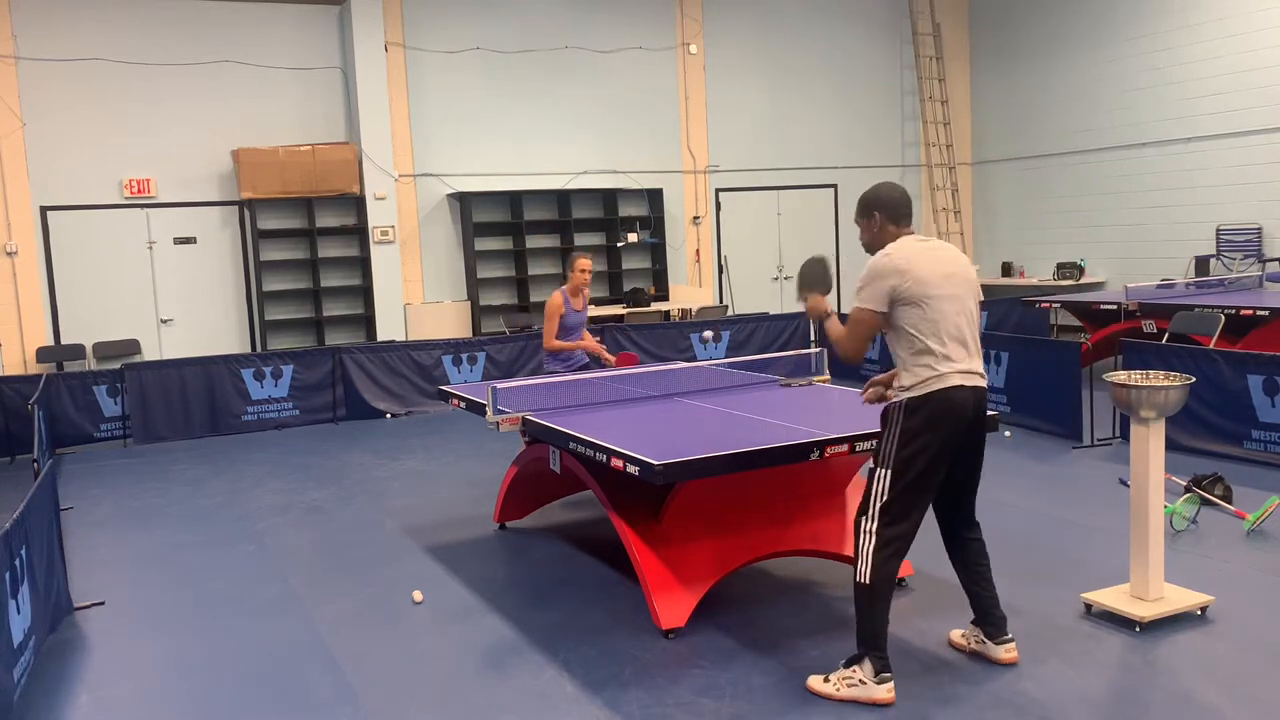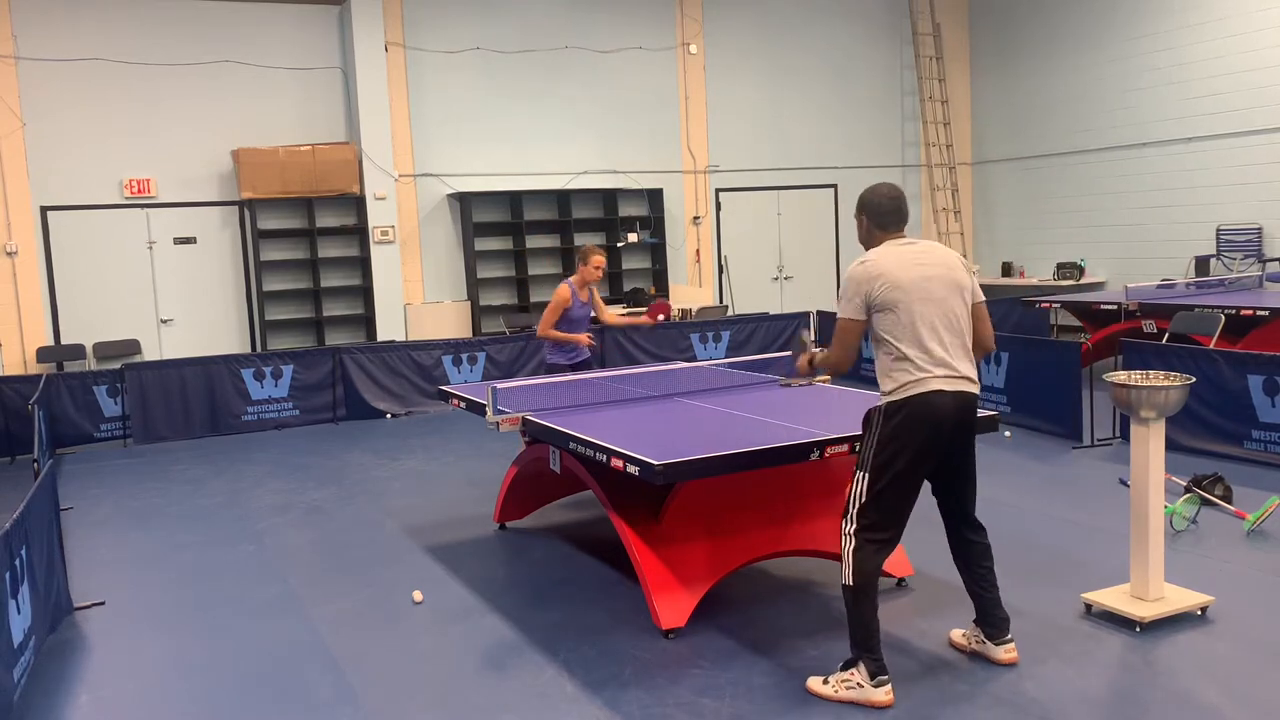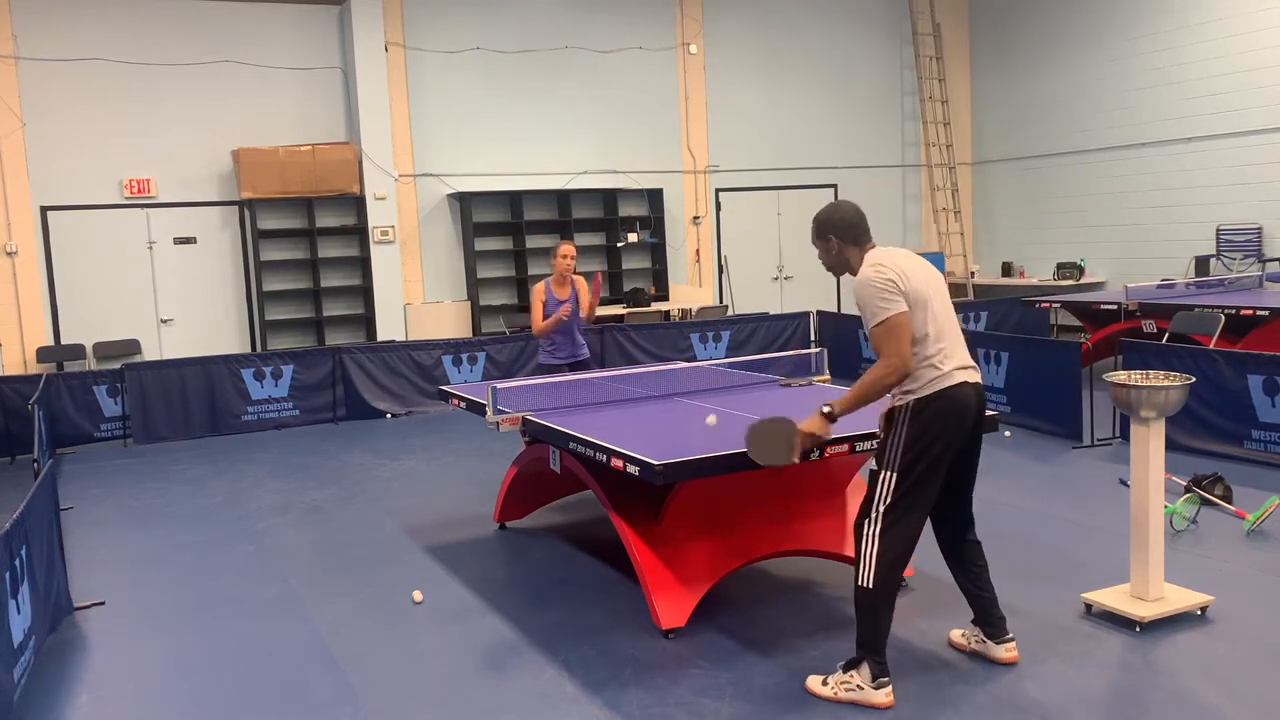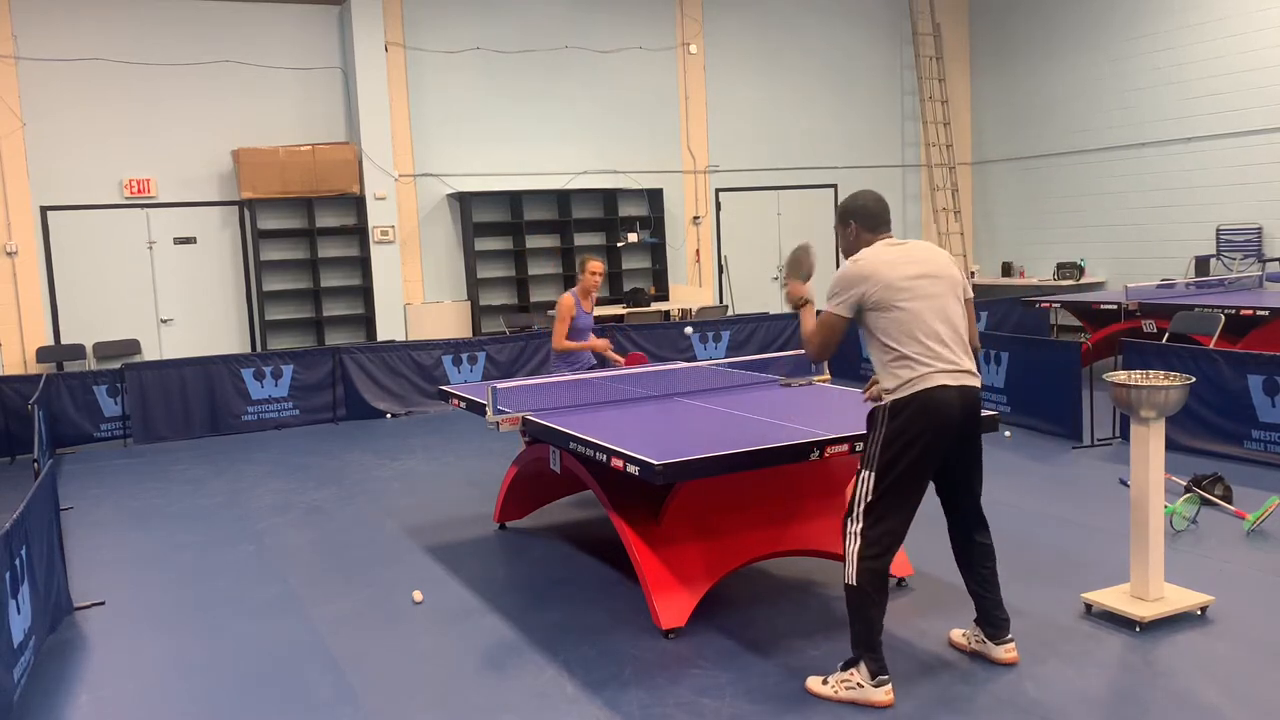
dt=0.3s
person 1, frame 1
left shoulder: (886, 265)
right shoulder: (955, 256)
left elbow: (850, 348)
left wrist: (822, 314)
left hip: (926, 407)
right hip: (972, 396)
left knee: (879, 531)
right knee: (960, 522)
left ankle: (872, 671)
right ankle: (994, 634)
person 1, frame 2
left shoulder: (865, 271)
right shoulder: (952, 260)
left elbow: (842, 360)
right elbow: (986, 343)
left wrist: (811, 361)
left hip: (909, 409)
right hip: (963, 402)
left knee: (863, 535)
right knee: (964, 522)
left ankle: (868, 674)
right ankle: (995, 634)
person 1, frame 3
left shoulder: (873, 278)
right shoulder: (909, 261)
left elbow: (896, 366)
left wrist: (828, 417)
left hip: (934, 405)
right hip: (968, 393)
left knee: (879, 531)
right knee: (955, 521)
left ankle: (869, 672)
right ankle: (993, 633)
person 1, frame 4
left shoulder: (858, 270)
right shoulder: (941, 258)
left elbow: (817, 348)
right elbow: (969, 339)
left wrist: (802, 304)
left hip: (913, 409)
right hip: (965, 394)
left knee: (867, 533)
right knee: (967, 518)
left ankle: (869, 673)
right ankle: (995, 633)
